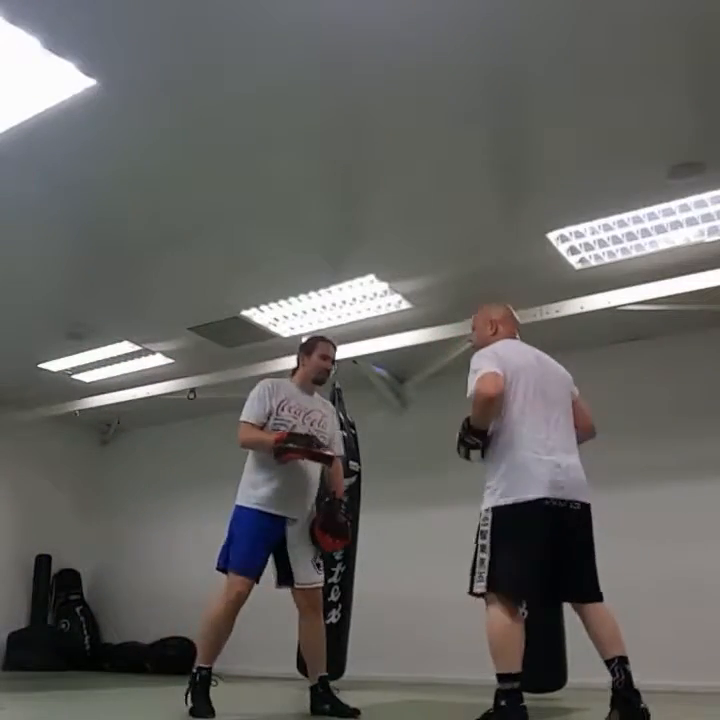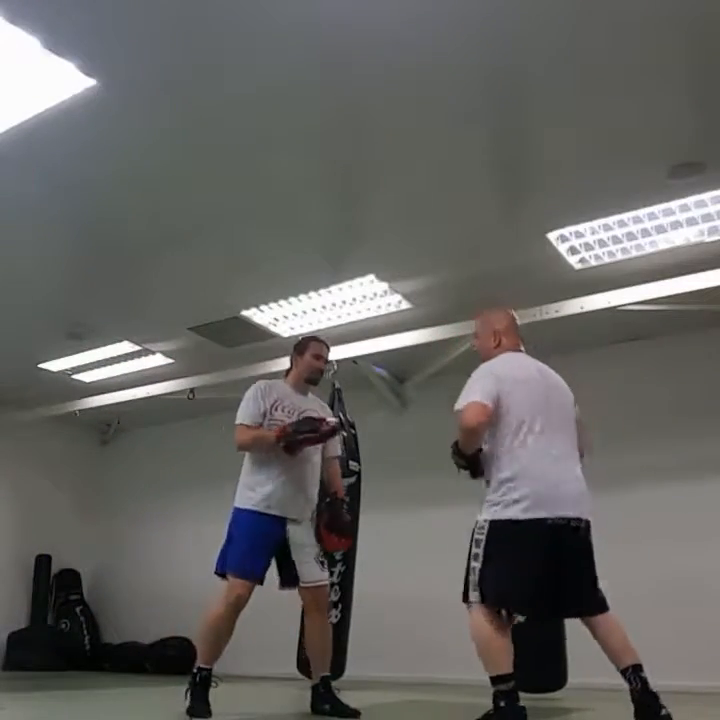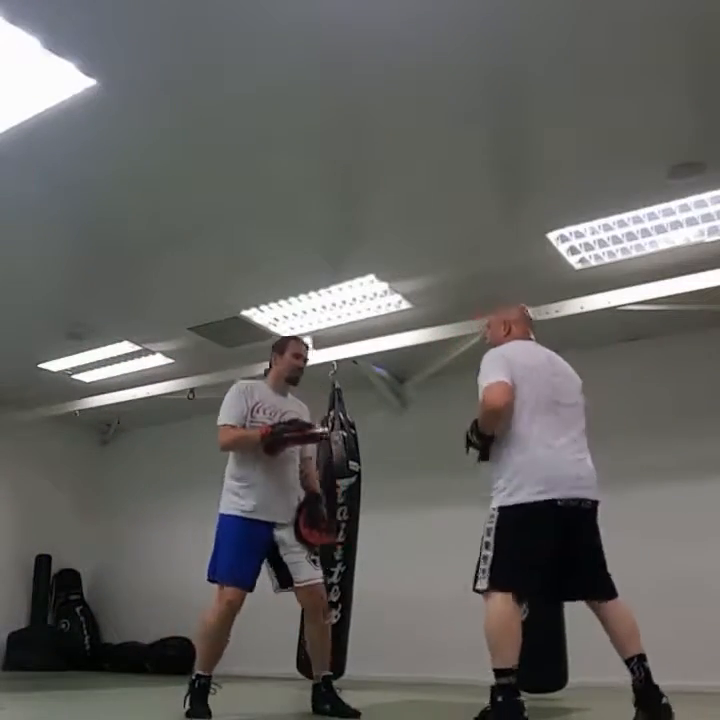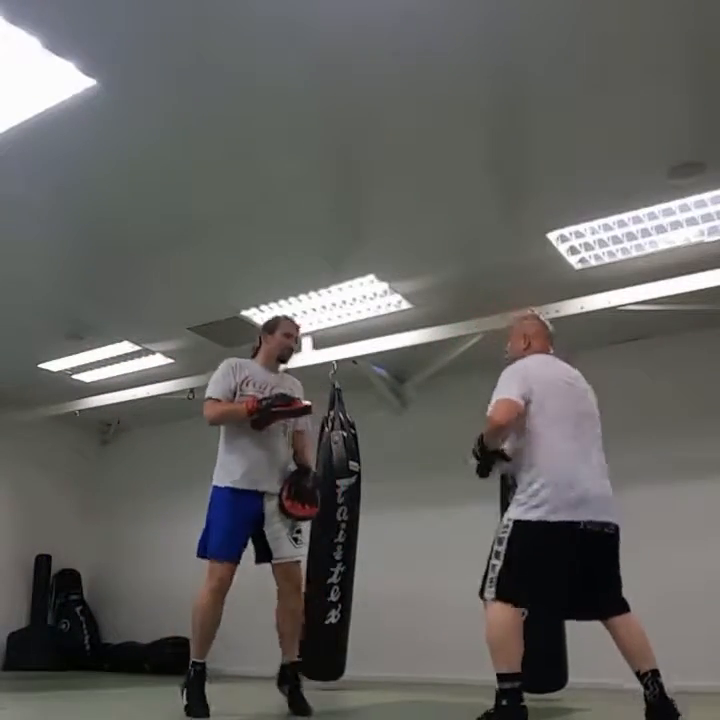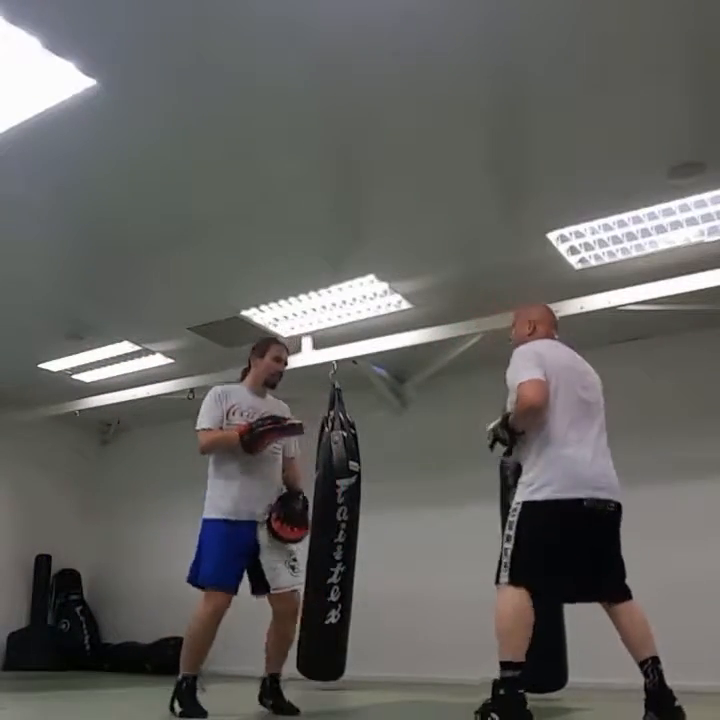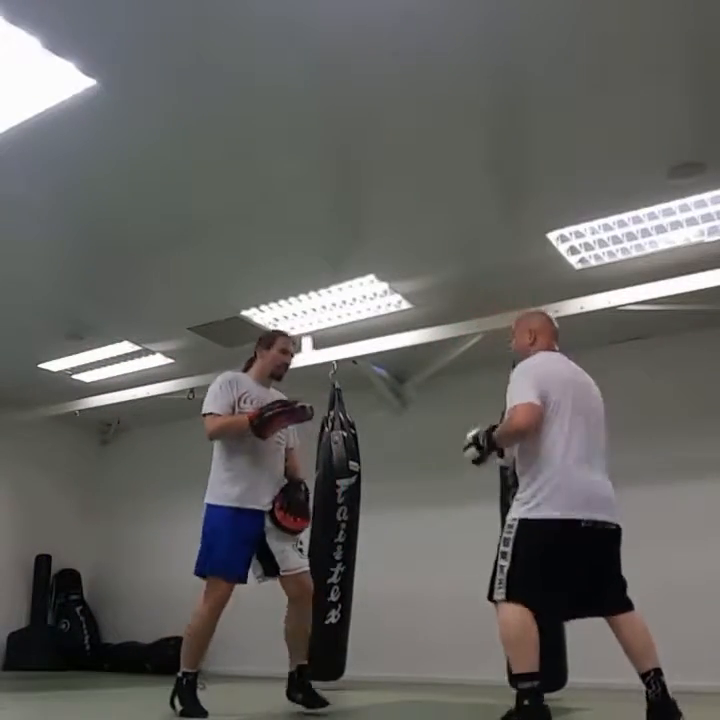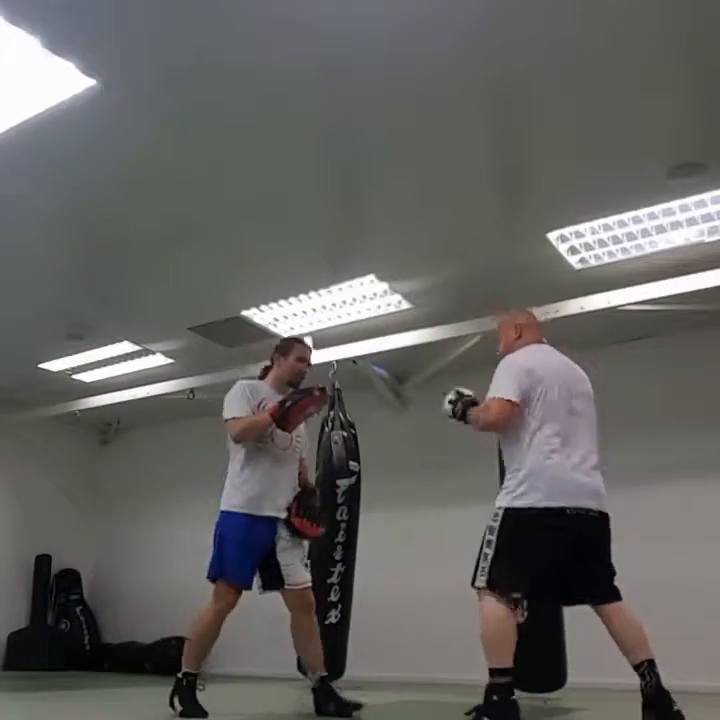
dt=0.2s
person 1, frame 1
left shoulder: (490, 355)
right shoulder: (553, 366)
left elbow: (489, 392)
right elbow: (586, 427)
left wrist: (472, 431)
left hip: (518, 493)
right hip: (571, 491)
left knee: (501, 596)
right knee: (585, 596)
person 1, frame 2
left shoulder: (491, 372)
right shoulder: (555, 380)
left elbow: (473, 421)
left wrist: (465, 452)
left hip: (515, 508)
right hip: (571, 507)
left knee: (484, 604)
right knee: (592, 607)
person 1, frame 3
left shoulder: (501, 356)
right shoulder: (563, 366)
left elbow: (495, 404)
left wrist: (480, 433)
left hip: (527, 492)
right hip: (578, 490)
left knee: (498, 591)
right knee: (600, 593)
person 1, frame 4
left shoulder: (519, 372)
right shoulder: (578, 380)
left elbow: (501, 419)
left wrist: (485, 449)
right wrist: (513, 451)
left hip: (543, 507)
right hip: (598, 511)
left knee: (500, 597)
right knee: (613, 607)
person 1, frame 5
left shoulder: (529, 354)
right shoulder: (583, 366)
left elbow: (531, 401)
left wrist: (506, 427)
right wrist: (520, 434)
left hip: (551, 490)
right hip: (601, 491)
left knee: (513, 585)
right knee: (615, 593)
person 1, frame 6
left shoulder: (530, 369)
right shoulder: (583, 379)
left elbow: (522, 422)
left wrist: (490, 439)
right wrist: (508, 444)
left hip: (546, 507)
right hip: (599, 510)
left knee: (511, 599)
right knee: (616, 606)
person 1, frame 7
left shoulder: (518, 362)
right shoulder: (573, 369)
left elbow: (494, 417)
left wrist: (466, 409)
left hip: (533, 497)
right hip: (586, 499)
left knee: (494, 591)
right knee: (606, 597)
person 2, frame 1
left shoulder: (327, 411)
right shoulder: (270, 389)
left elbow: (334, 463)
right elbow: (245, 436)
left wrist: (338, 504)
right wrist: (282, 441)
left hip: (302, 517)
right hip: (257, 507)
left knee: (312, 600)
right knee: (235, 592)
right ankle: (200, 681)
person 2, frame 2
left shoulder: (322, 410)
right shoulder: (264, 391)
left elbow: (331, 464)
right elbow: (241, 438)
left wrist: (339, 505)
right wrist: (283, 434)
left hip: (302, 517)
right hip: (256, 509)
left knee: (318, 599)
right knee: (236, 594)
right ankle: (200, 680)
person 2, frame 3
left shoulder: (300, 409)
right shoulder: (244, 391)
right elbow: (225, 440)
right wrist: (270, 433)
left hip: (289, 520)
right hip: (243, 514)
left knee: (317, 600)
right knee: (228, 600)
right ankle: (199, 687)
person 2, frame 4
left shoulder: (293, 386)
right shoulder: (232, 369)
left elbow: (300, 439)
right elbow: (212, 413)
left wrist: (307, 474)
right wrist: (256, 407)
left hip: (277, 494)
right hip: (234, 488)
left knee: (291, 580)
right knee: (218, 578)
left ankle: (290, 672)
right ankle: (196, 674)
person 2, frame 5
left shoulder: (280, 410)
right shoulder: (221, 395)
right elbow: (205, 442)
left wrist: (297, 496)
left hip: (269, 520)
right hip: (226, 517)
left knee: (289, 607)
right knee: (214, 605)
left ankle: (271, 685)
right ankle: (185, 688)
person 2, frame 6
left shoulder: (282, 402)
right shoulder: (229, 382)
right elbow: (213, 428)
right wrist: (259, 417)
left hip: (274, 510)
right hip: (230, 506)
left knee: (302, 589)
right knee: (216, 596)
left ankle: (299, 678)
right ankle: (185, 685)
person 2, frame 7
left shoulder: (296, 404)
right shoulder: (246, 390)
right elbow: (237, 431)
left wrist: (309, 492)
right wrist: (279, 412)
left hip: (284, 518)
right hip: (243, 512)
left knee: (304, 603)
right knee: (223, 600)
right ankle: (185, 684)
